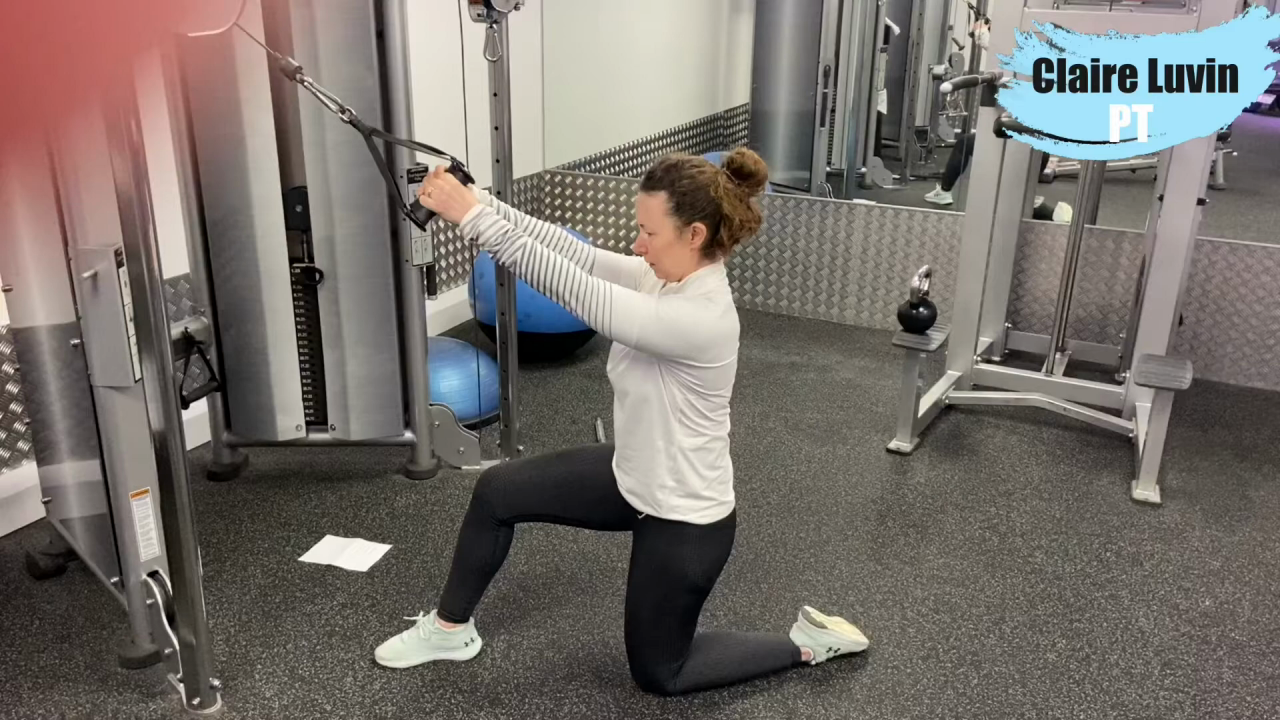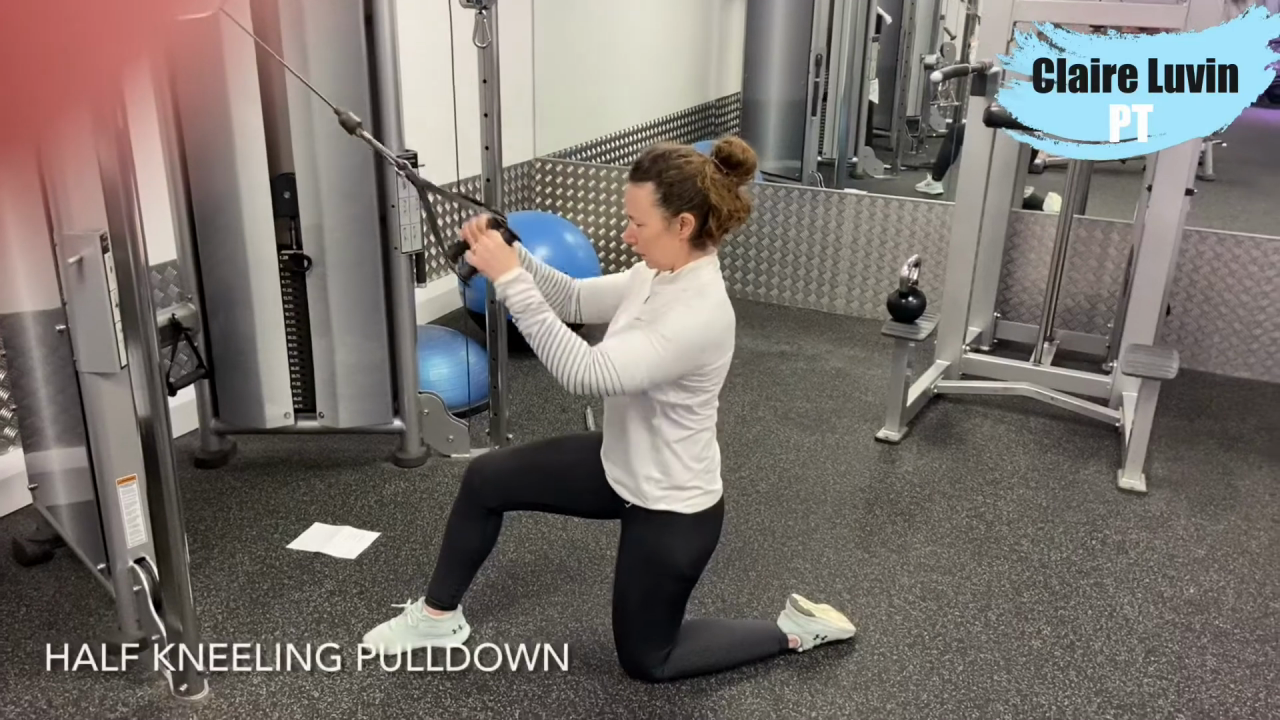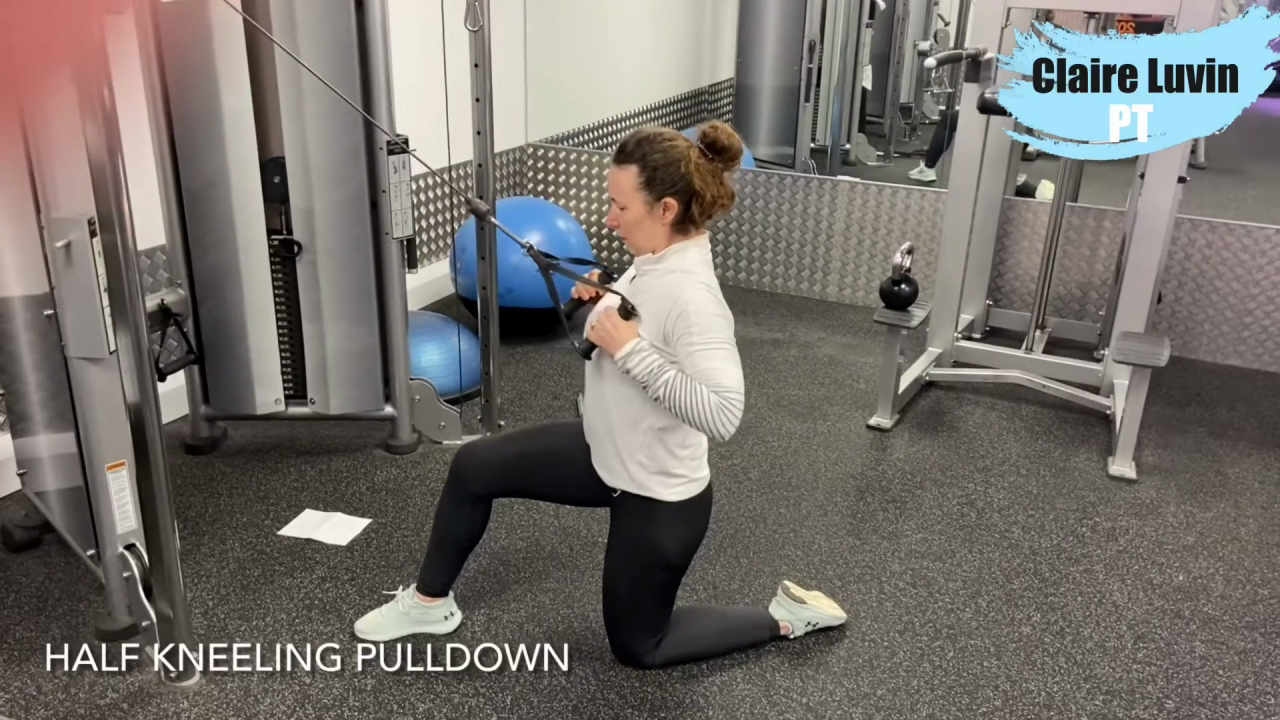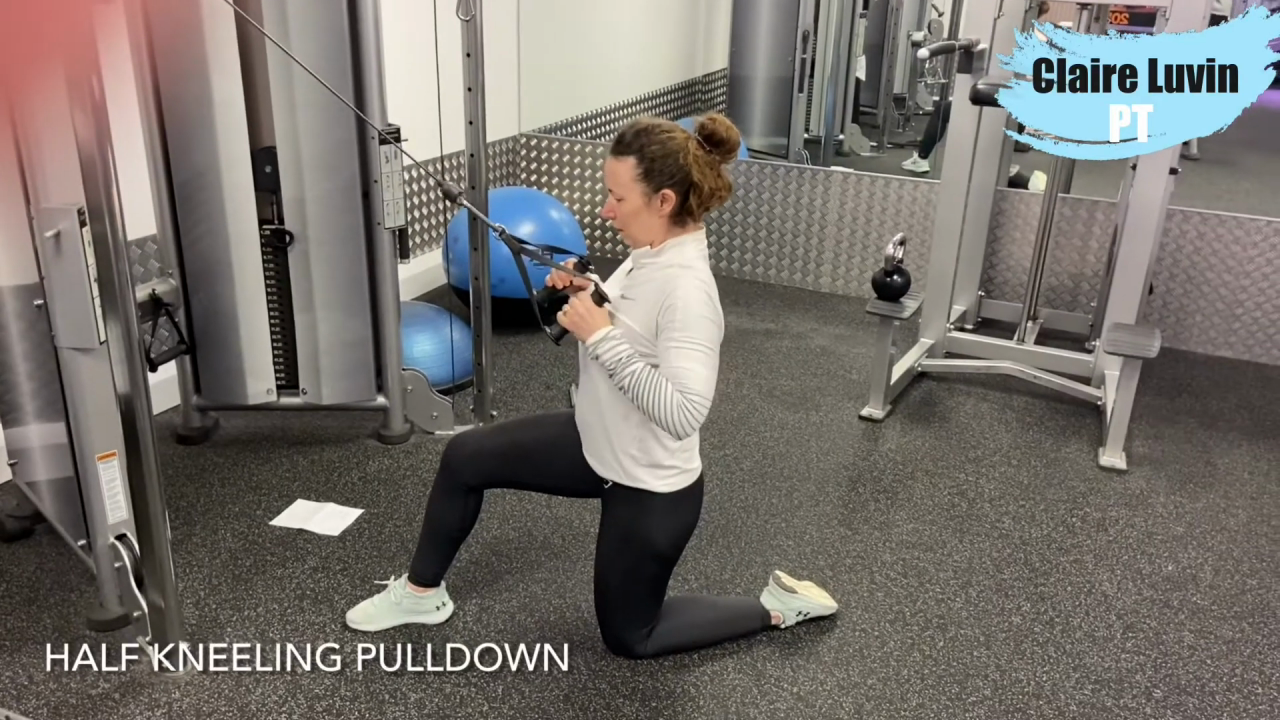
dt=0.7s
person 1, frame 1
left shoulder: (701, 317)
right shoulder: (670, 276)
left elbow: (576, 291)
right elbow: (574, 252)
left wrist: (475, 218)
right wrist: (477, 199)
left hip: (684, 518)
right hip: (634, 475)
left knee: (657, 671)
right knee: (496, 491)
left ankle: (808, 641)
right ankle: (450, 628)
person 1, frame 2
left shoulder: (699, 313)
right shoulder: (664, 271)
left elbow: (583, 372)
right elbow: (578, 298)
left wrist: (509, 279)
right wrist: (512, 255)
left hip: (673, 507)
right hip: (623, 464)
left knee: (645, 658)
right knee: (486, 479)
left ankle: (796, 628)
right ankle: (438, 615)
person 1, frame 3
left shoulder: (691, 294)
right shoulder: (659, 259)
left elbow: (721, 415)
left wrist: (630, 350)
right wrist: (605, 299)
left hip: (660, 495)
right hip: (607, 452)
left knee: (636, 645)
right knee: (474, 467)
left ankle: (787, 616)
right ankle: (430, 603)
person 1, frame 4
left shoulder: (686, 289)
right shoulder: (652, 253)
left elbow: (683, 413)
left wrist: (602, 337)
right wrist: (588, 292)
left hip: (651, 486)
right hip: (601, 444)
left knee: (628, 635)
right knee: (464, 457)
left ankle: (780, 606)
right ankle: (421, 593)
